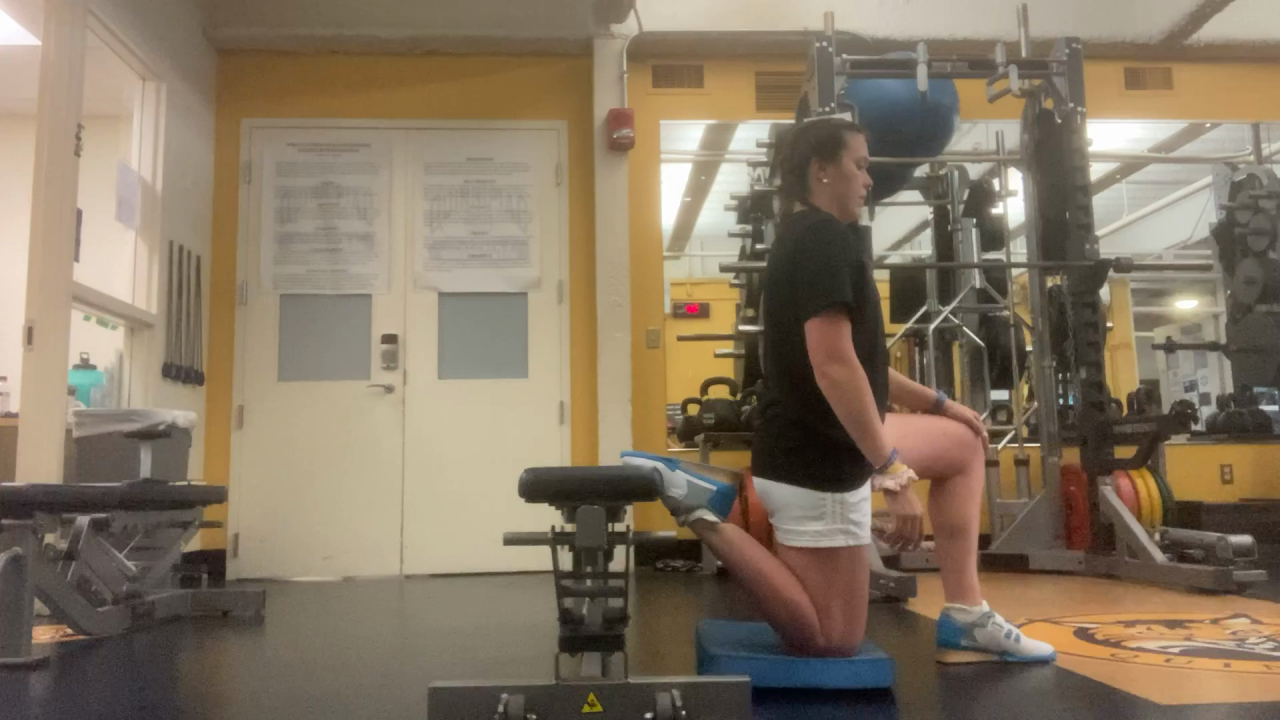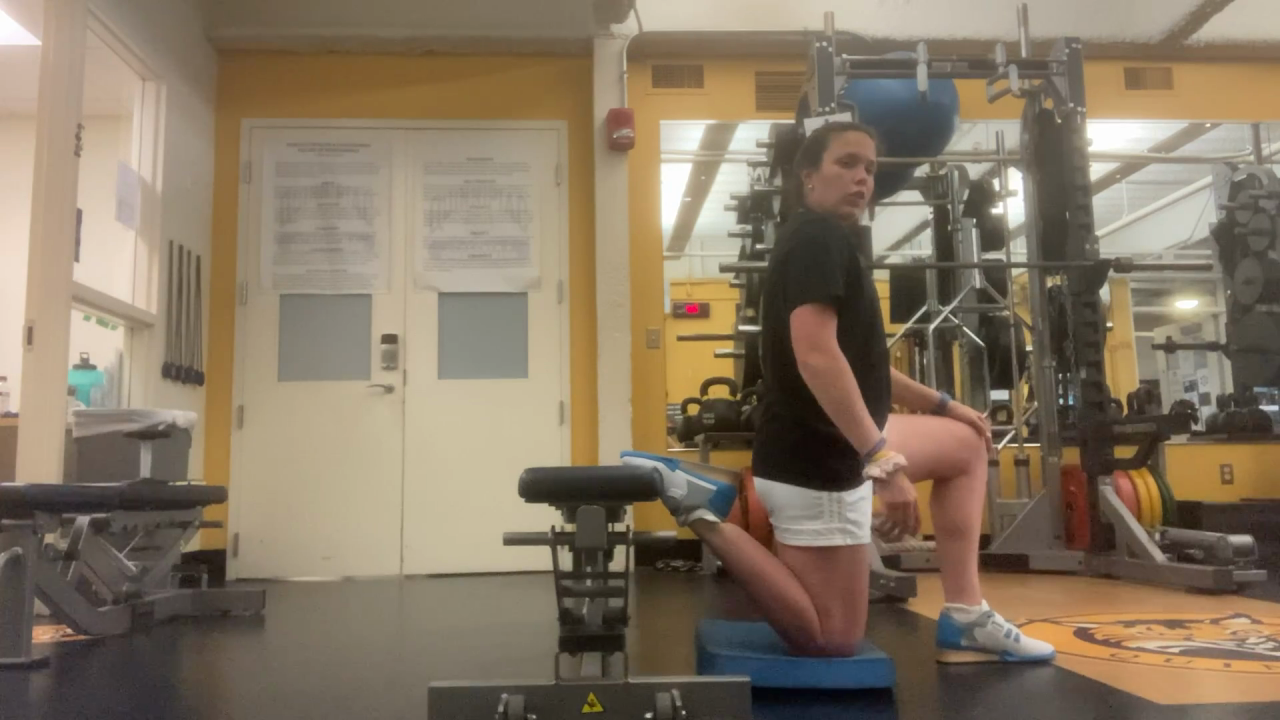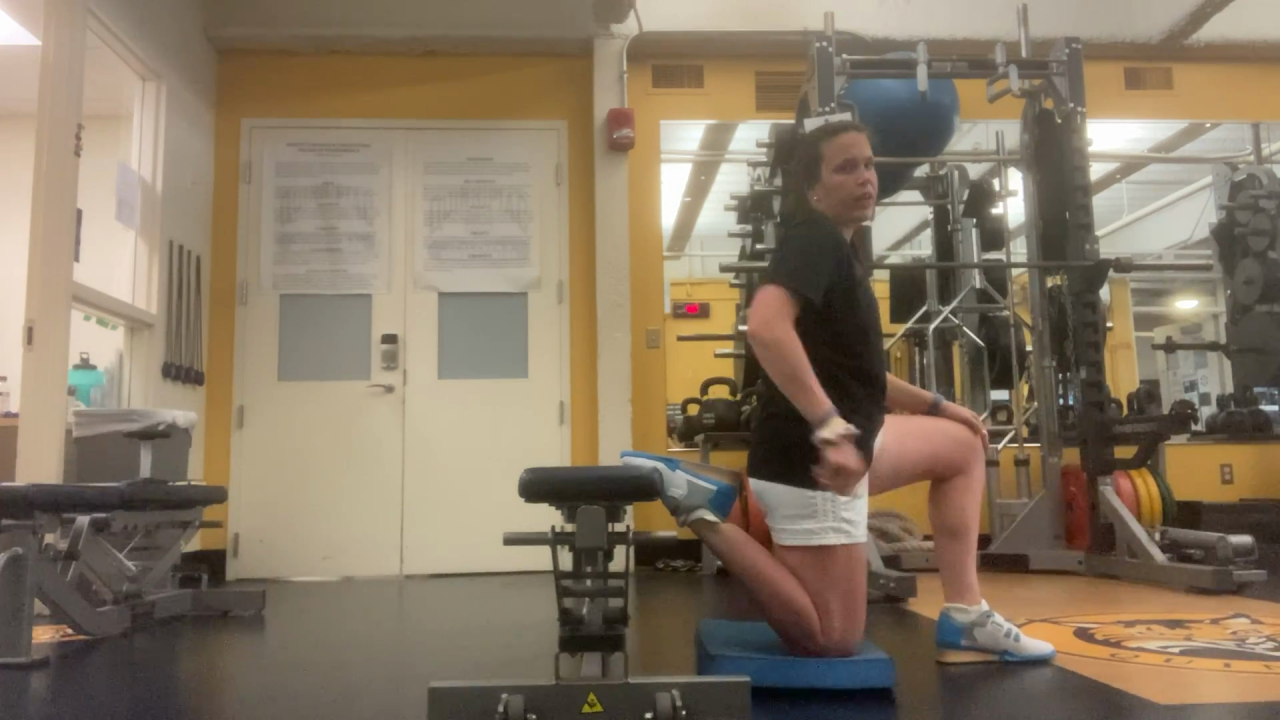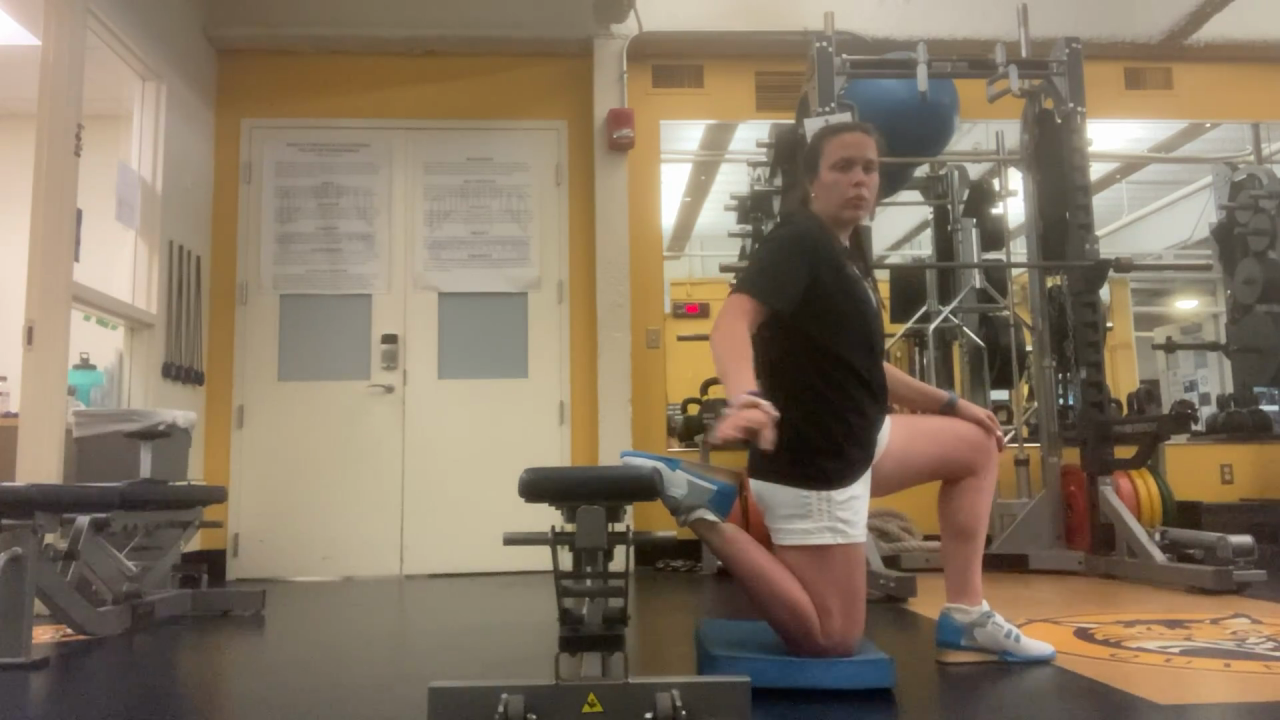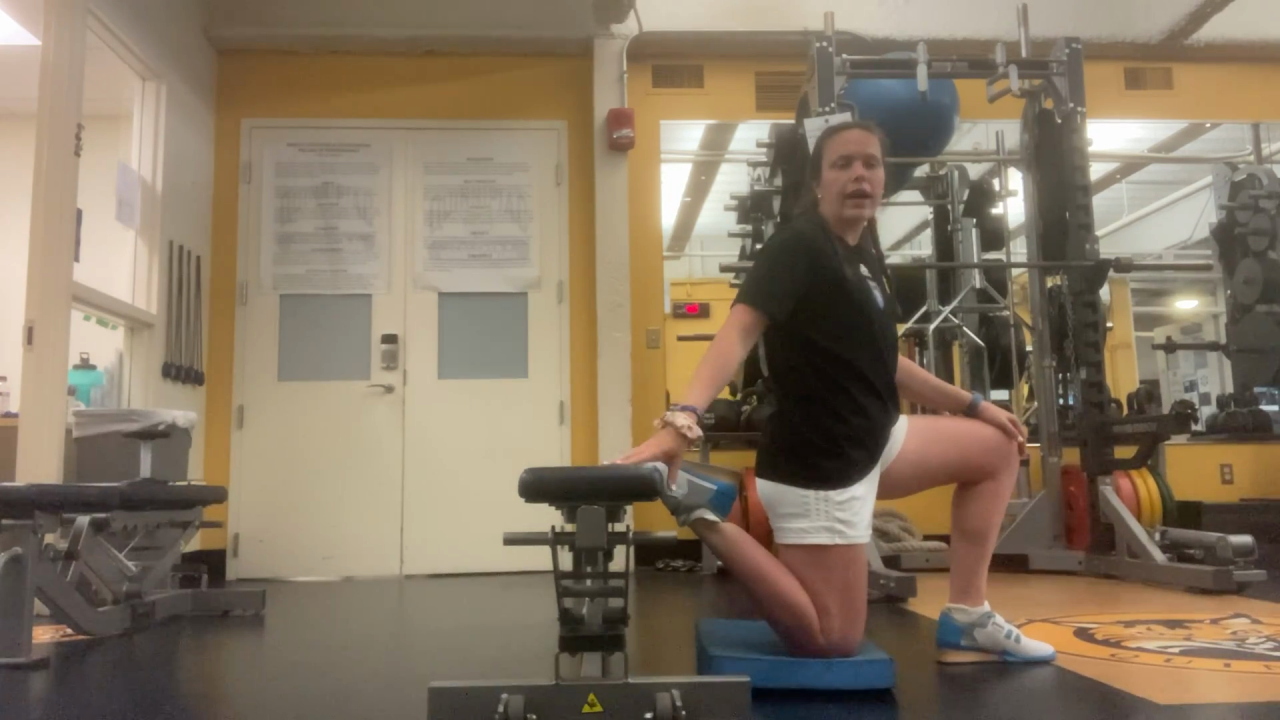
dt=1s
person 1, frame 1
left shoulder: (806, 238)
right shoulder: (826, 239)
right elbow: (833, 366)
left wrist: (937, 403)
right wrist: (894, 475)
left hip: (821, 441)
right hip: (814, 459)
left knee: (963, 442)
right knee: (832, 640)
left ankle: (964, 616)
right ankle: (706, 514)
person 1, frame 2
left shoulder: (825, 241)
right shoulder: (820, 237)
left elbow: (859, 359)
right elbow: (817, 356)
left wrist: (942, 404)
right wrist: (885, 464)
left hip: (833, 441)
right hip: (815, 457)
left knee: (967, 443)
right knee: (833, 639)
left ankle: (965, 616)
right ankle: (707, 513)
person 1, frame 3
left shoulder: (833, 248)
right shoulder: (816, 241)
right elbow: (766, 326)
left wrist: (936, 406)
right wrist: (833, 431)
left hip: (837, 443)
right hip: (805, 459)
left knee: (962, 444)
right knee: (832, 640)
left ankle: (964, 616)
right ankle: (707, 510)
person 1, frame 4
left shoulder: (849, 253)
right shoulder: (797, 242)
right elbow: (736, 319)
left wrist: (950, 403)
right wrist: (747, 399)
left hip: (853, 441)
right hip: (808, 460)
left knee: (977, 444)
right knee: (832, 639)
left ankle: (965, 617)
right ankle: (706, 514)
person 1, frame 5
left shoulder: (864, 254)
right shoulder: (797, 246)
right elbow: (738, 332)
left wrist: (974, 405)
right wrist: (683, 420)
left hip: (871, 440)
right hip: (815, 462)
left knee: (999, 449)
right knee: (832, 640)
left ankle: (967, 617)
right ankle: (705, 516)
